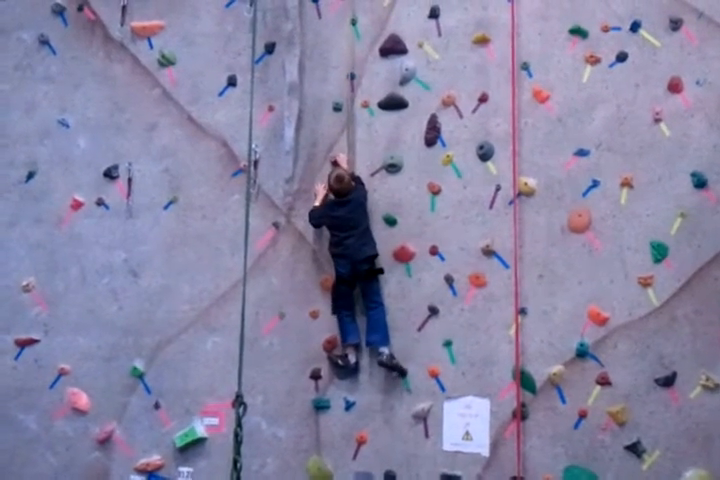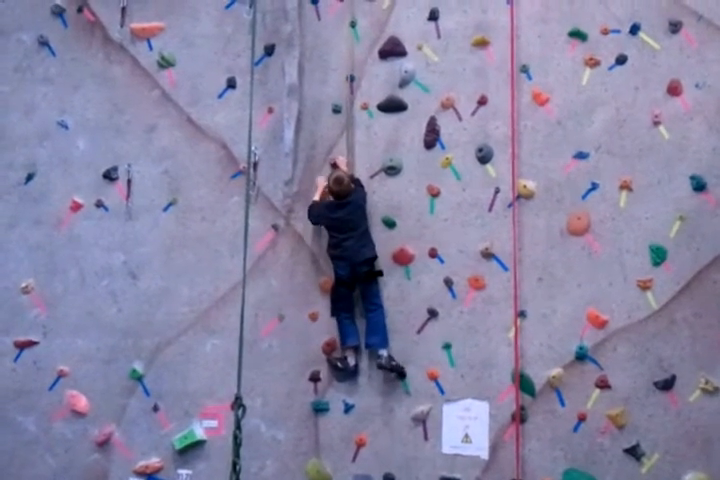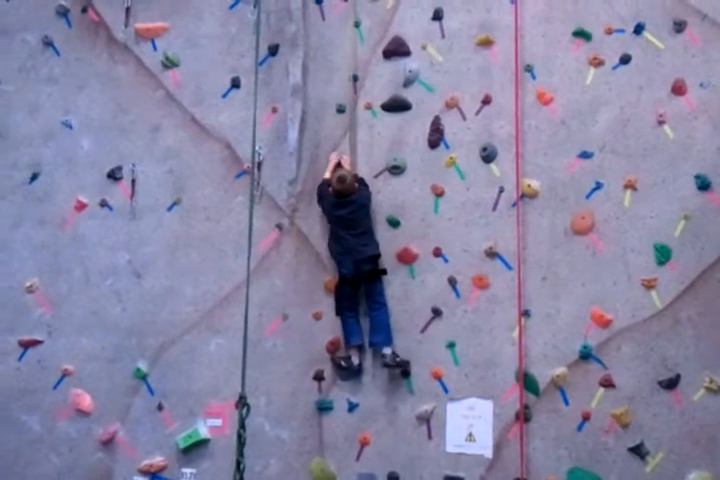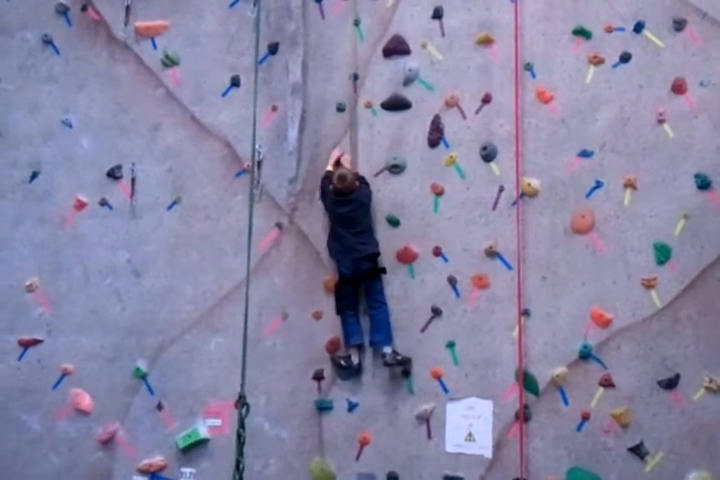
dt=0.1s
person 1, frame 1
left shoulder: (328, 208)
right shoulder: (360, 197)
left elbow: (314, 219)
right elbow: (358, 182)
left wrist: (319, 197)
right wrist: (346, 168)
left hip: (343, 264)
right hip: (365, 260)
left knee: (345, 310)
right knee: (374, 305)
left ankle: (351, 356)
right ankle: (384, 352)
person 1, frame 2
left shoulder: (327, 208)
right shoulder: (359, 199)
left elbow: (313, 215)
right elbow: (358, 185)
left wrist: (319, 191)
right wrist: (345, 170)
left hip: (342, 266)
right hip: (364, 262)
left knee: (344, 312)
right knee: (374, 307)
left ankle: (350, 359)
right ankle: (383, 354)
person 1, frame 3
left shoulder: (330, 204)
right shoulder: (362, 198)
left elbow: (322, 189)
right elbow: (362, 184)
left wrist: (331, 166)
right wrist: (348, 169)
left hip: (345, 265)
right hip: (368, 261)
left knee: (348, 311)
right knee: (377, 306)
left ankle: (354, 357)
right ankle: (387, 352)
person 1, frame 4
left shoulder: (331, 202)
right shoulder: (363, 197)
left elbow: (325, 182)
right elbow: (363, 182)
left wrist: (333, 160)
right wrist: (349, 168)
left hip: (345, 264)
right hip: (367, 260)
left knee: (348, 310)
right knee: (377, 305)
left ankle: (353, 356)
right ankle: (387, 351)
